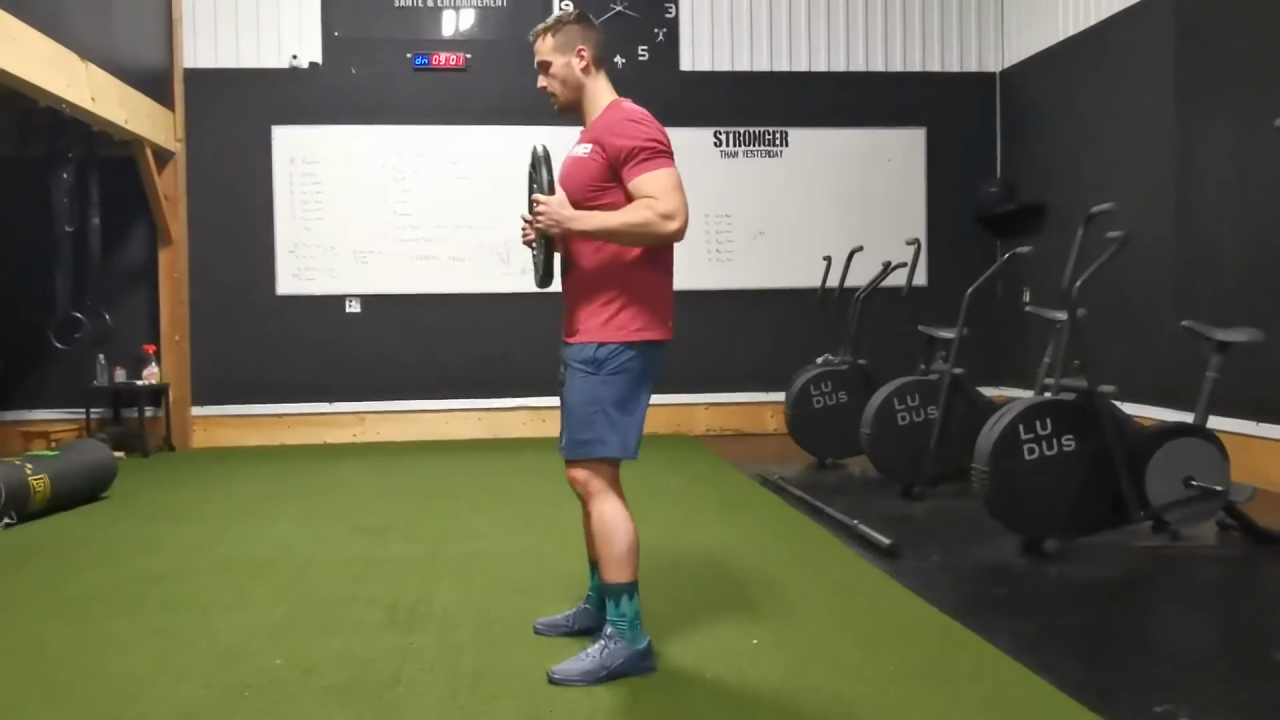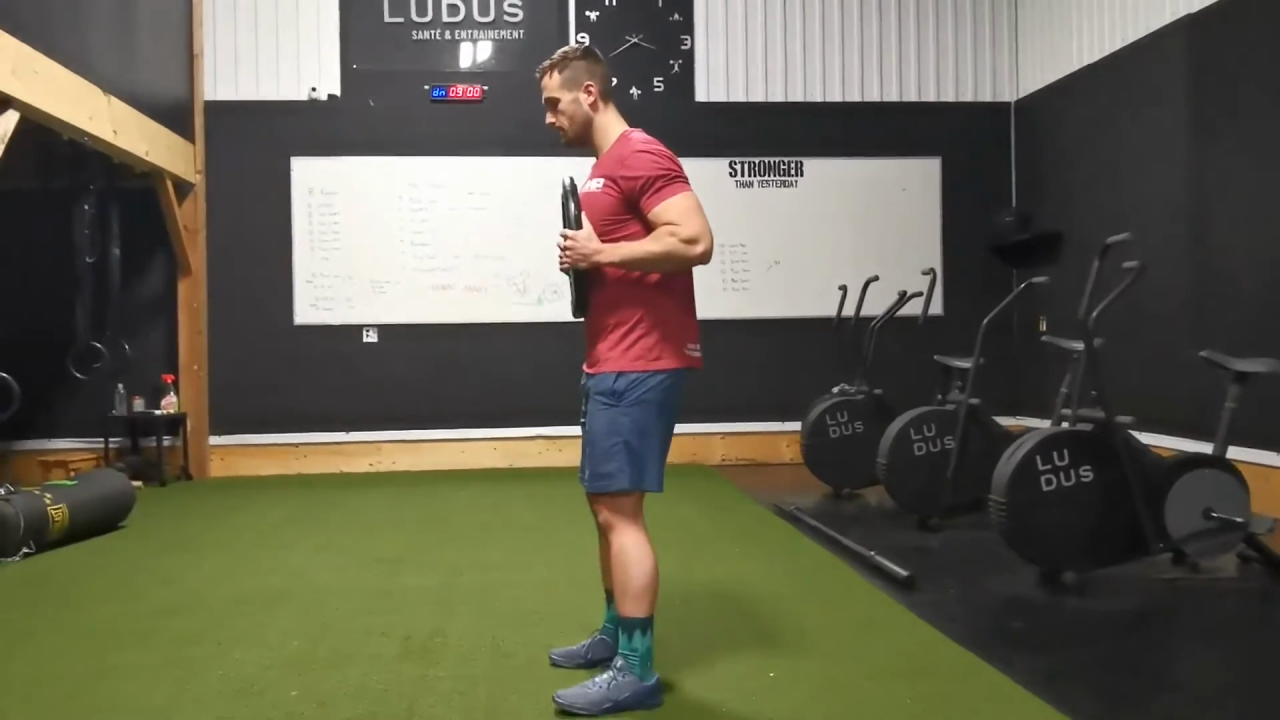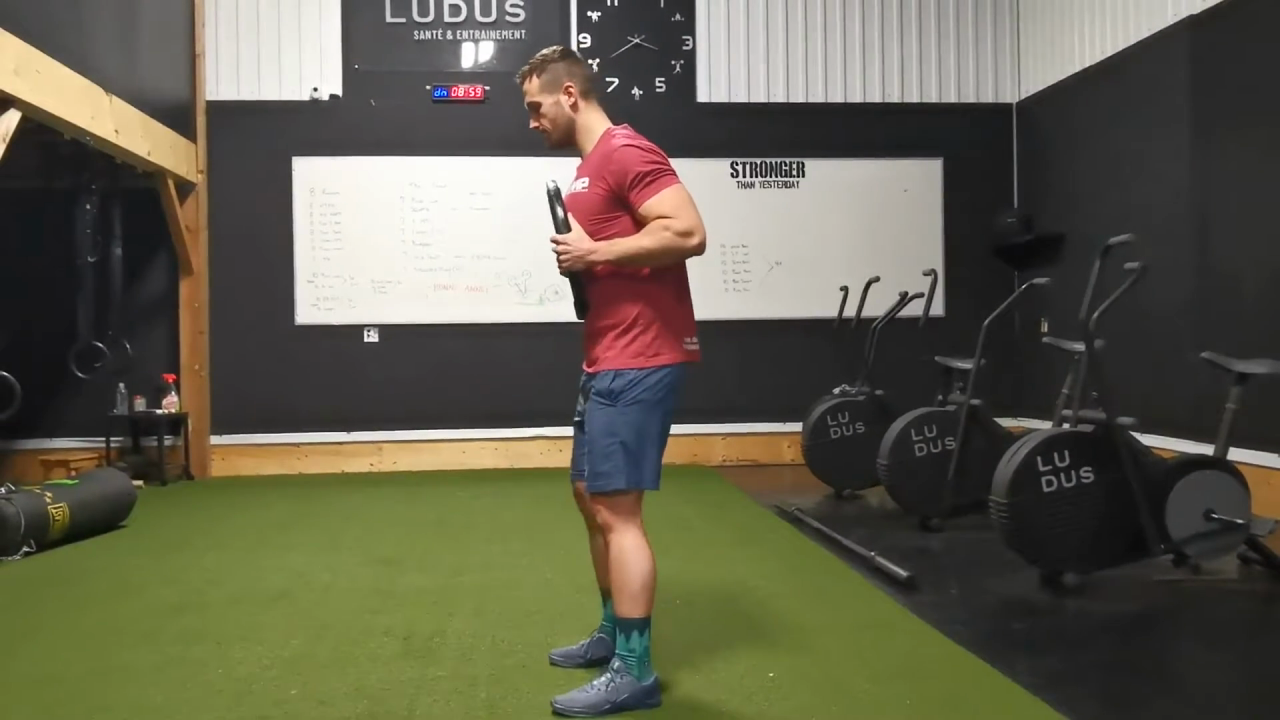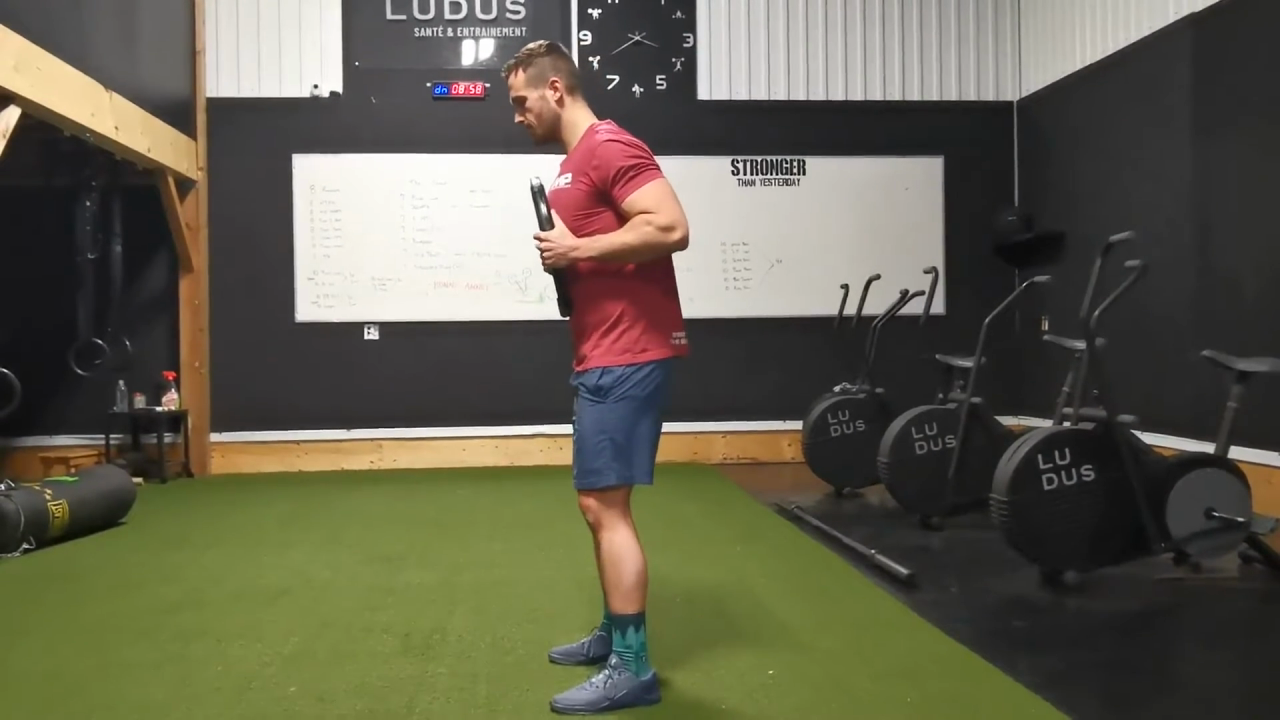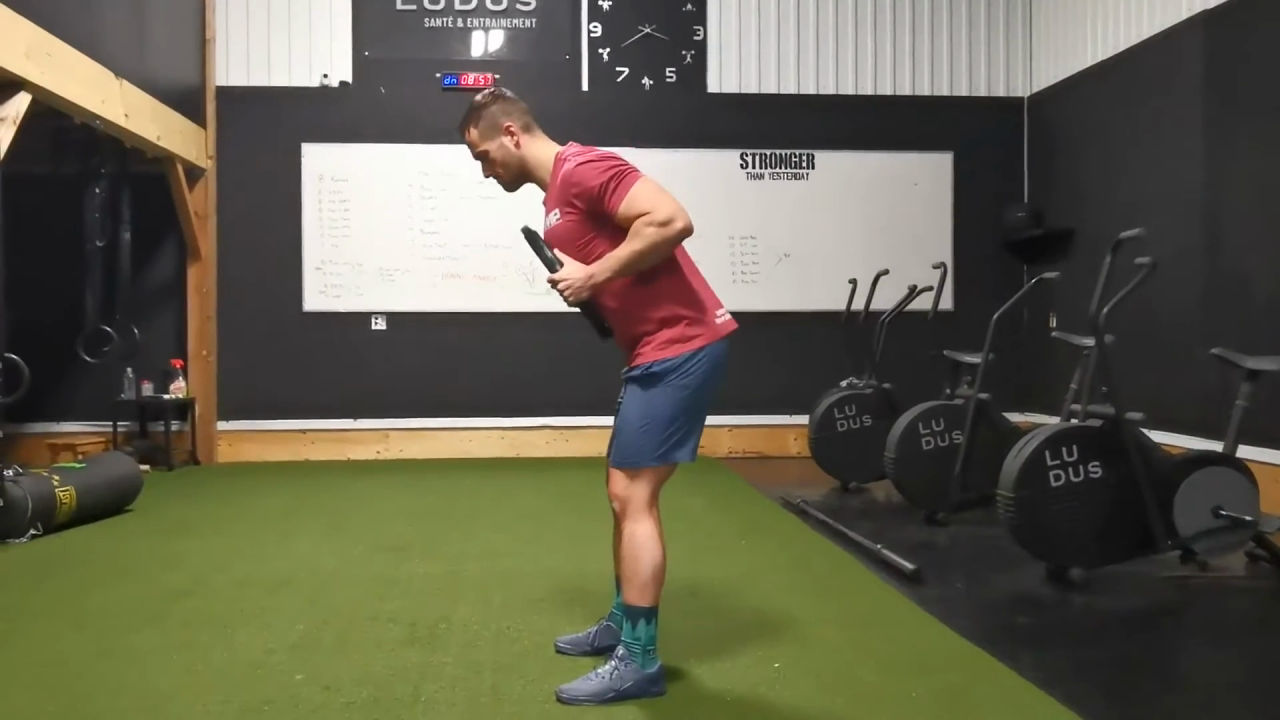
dt=1s
person 1, frame 1
left shoulder: (629, 127)
right shoulder: (590, 139)
left elbow: (668, 218)
left wrist: (573, 219)
right wrist: (557, 233)
left hip: (619, 332)
right hip: (590, 330)
left knee: (591, 475)
right knee: (593, 474)
left ankle: (626, 636)
right ankle: (600, 604)
person 1, frame 2
left shoulder: (640, 157)
right shoulder: (604, 168)
left elbow: (694, 241)
left wrist: (601, 254)
right wrist: (585, 257)
left hip: (640, 362)
right hip: (612, 361)
left knee: (620, 511)
right knee: (606, 505)
right ankle: (614, 635)
person 1, frame 3
left shoulder: (626, 153)
right shoulder: (590, 167)
left elbow: (688, 233)
left wrist: (594, 253)
right wrist: (578, 257)
left hip: (639, 359)
right hip: (610, 358)
left knee: (615, 509)
right knee: (592, 498)
right ankle: (613, 633)
person 1, frame 4
left shoulder: (610, 148)
right shoulder: (576, 161)
left elbow: (670, 228)
left wrist: (577, 248)
right wrist: (565, 252)
left hip: (627, 355)
right hip: (603, 355)
left knee: (604, 506)
right knee: (601, 504)
right ankle: (613, 634)
person 1, frame 5
left shoulder: (584, 169)
right shoulder: (558, 195)
left elbow: (672, 221)
left wrist: (594, 276)
right wrist: (580, 283)
left hip: (680, 346)
right hip: (658, 349)
left knee: (632, 494)
right knee: (625, 494)
left ankle: (639, 660)
right ankle: (621, 623)
